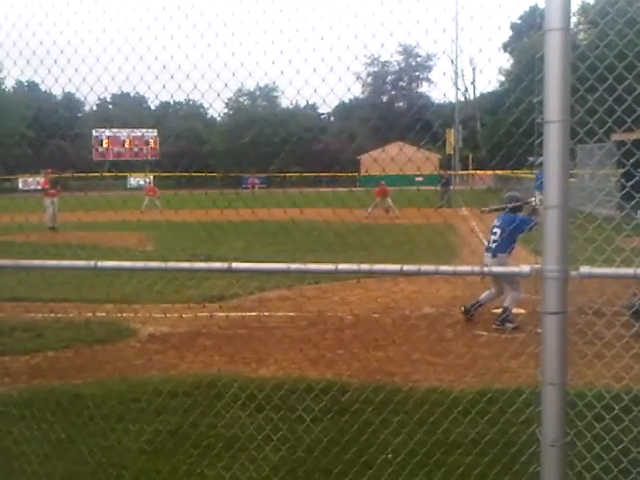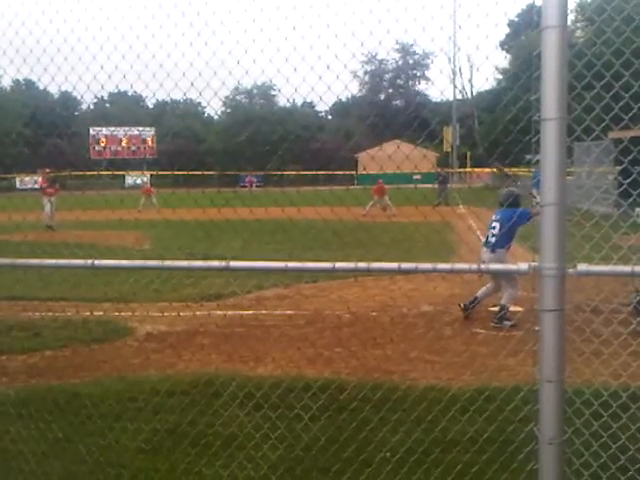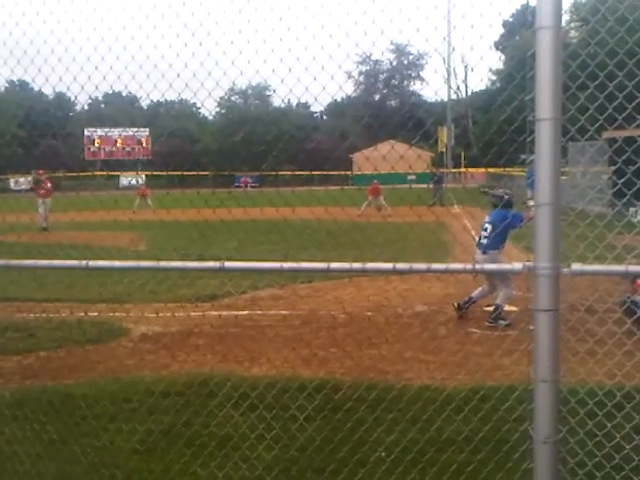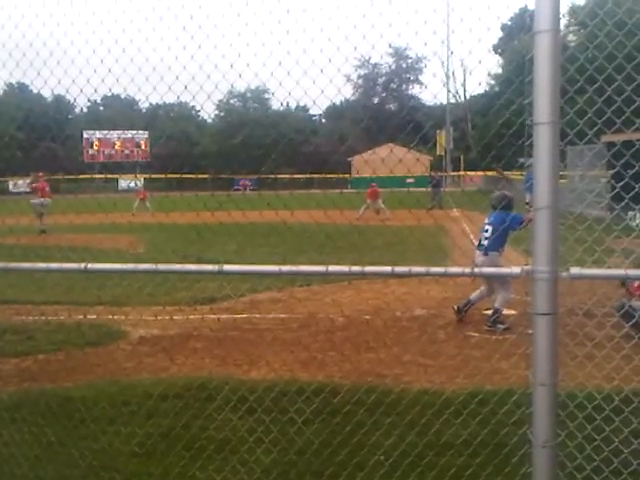
dt=0.4s
person 1, frame 1
left shoulder: (501, 217)
right shoulder: (514, 219)
left elbow: (522, 220)
right elbow: (535, 222)
left wrist: (532, 209)
right wrist: (536, 210)
left hip: (489, 258)
right hip: (498, 259)
left knee: (498, 289)
right knee: (514, 289)
left ankle: (470, 309)
right ankle: (502, 320)
person 1, frame 2
left shoulder: (499, 213)
right shoulder: (514, 213)
right elbow: (535, 212)
left hip: (486, 253)
right hip: (497, 255)
left knee: (496, 283)
right knee: (512, 285)
left ankle: (468, 305)
right ankle: (499, 318)
person 1, frame 3
left shoulder: (492, 214)
right shoulder: (505, 215)
left elbow: (519, 219)
right elbow: (528, 217)
left wrist: (528, 212)
right wrist: (534, 208)
left hip: (481, 254)
right hip: (490, 256)
left knee: (491, 285)
right knee: (506, 285)
left ankle: (462, 305)
right ankle: (494, 317)
person 1, frame 4
left shoulder: (492, 216)
right shoulder: (506, 217)
left elbow: (518, 224)
right elbow: (528, 219)
left hip: (479, 256)
right hip: (490, 258)
left knee: (490, 287)
right knee: (505, 288)
left ankle: (461, 308)
right ankle: (493, 321)
